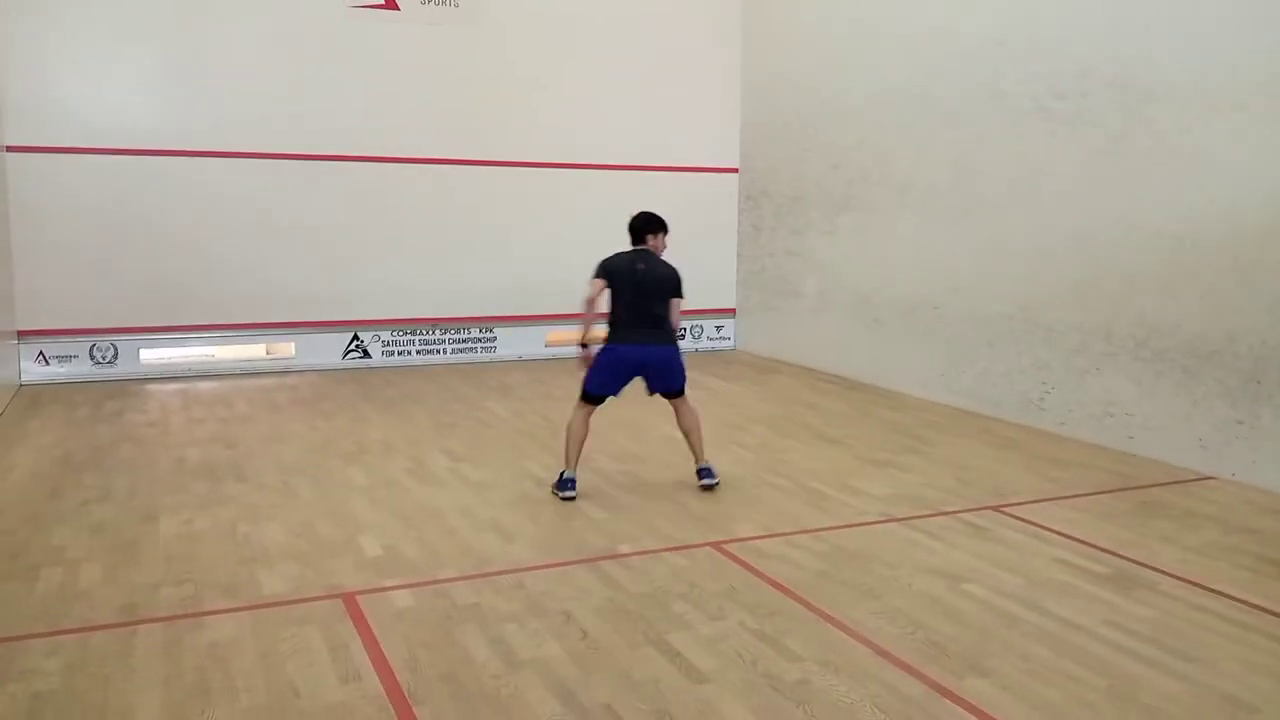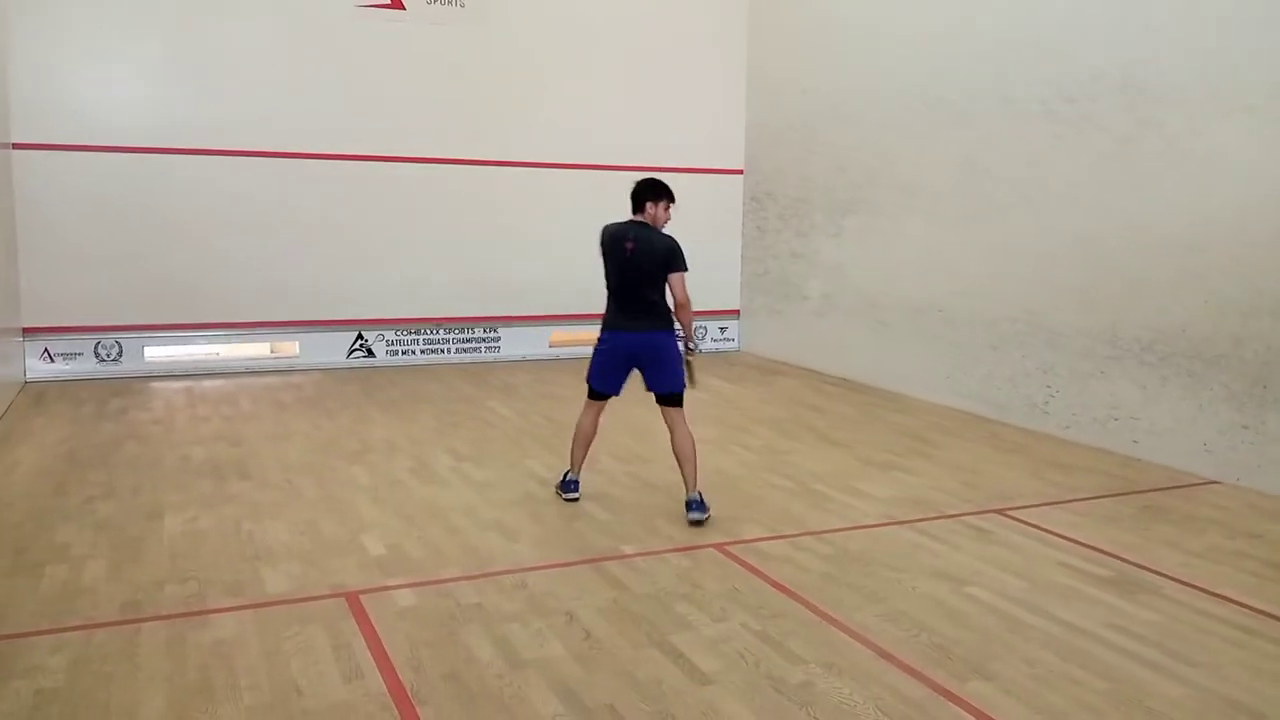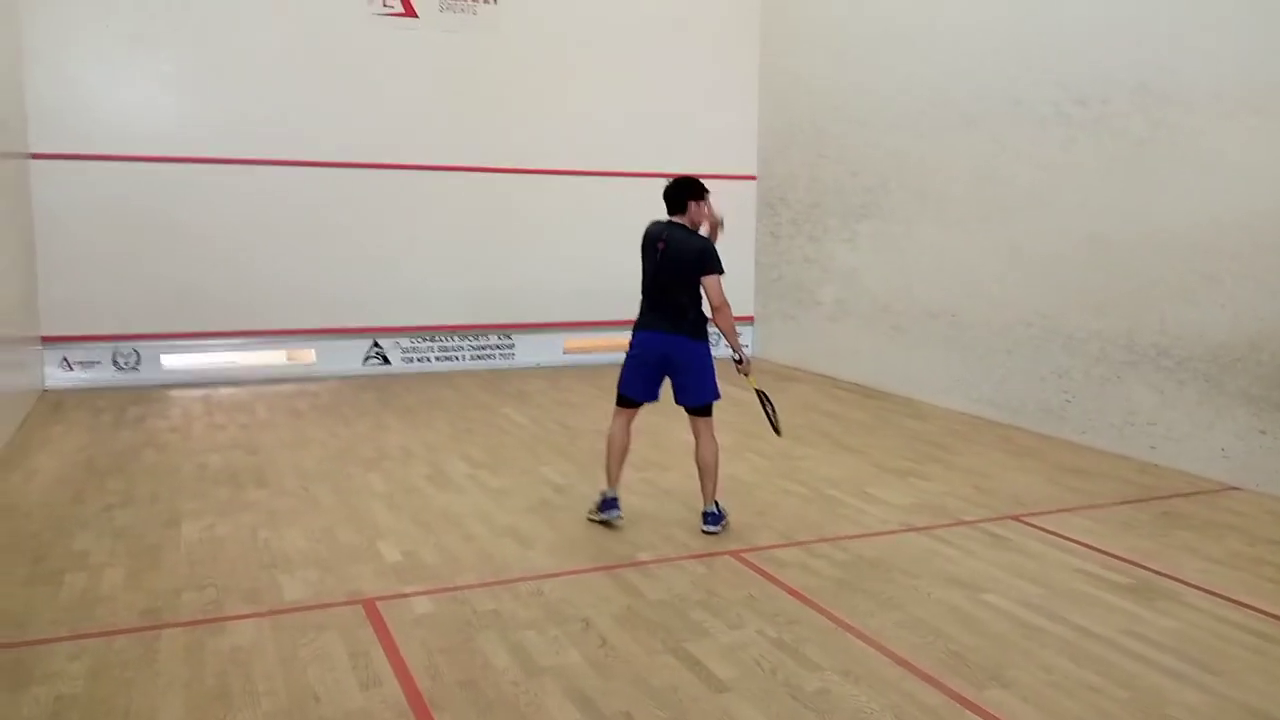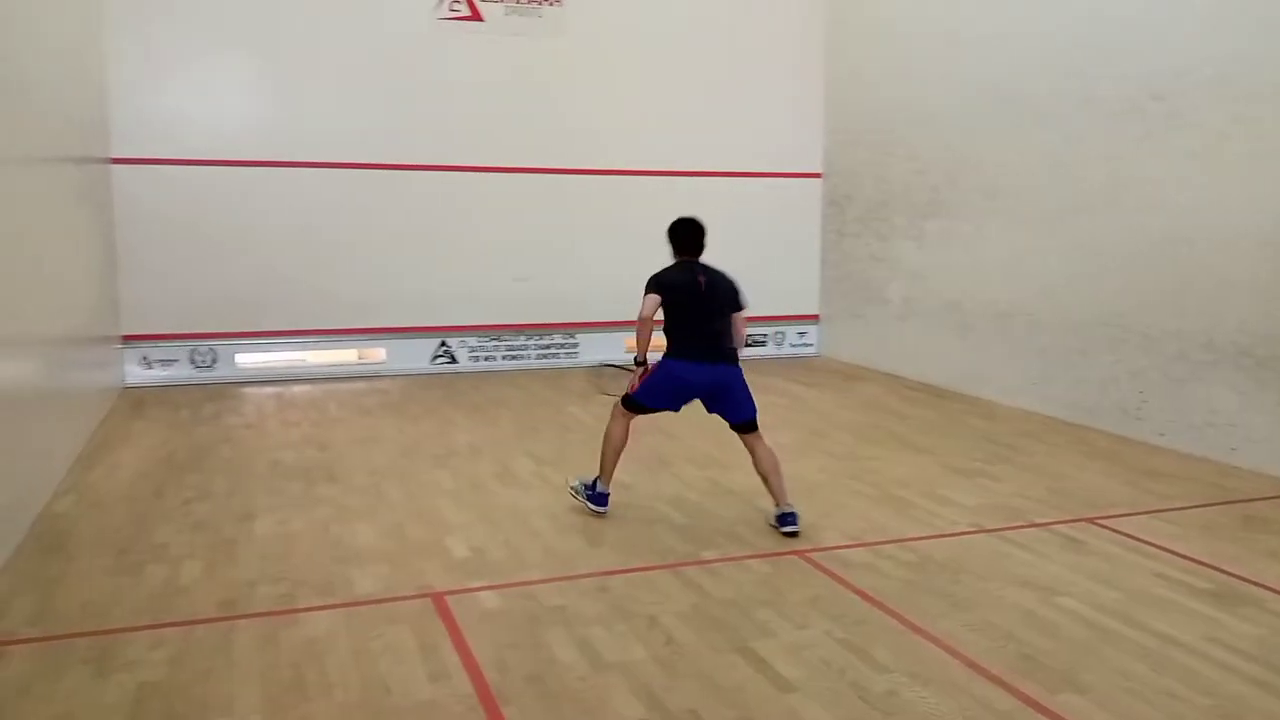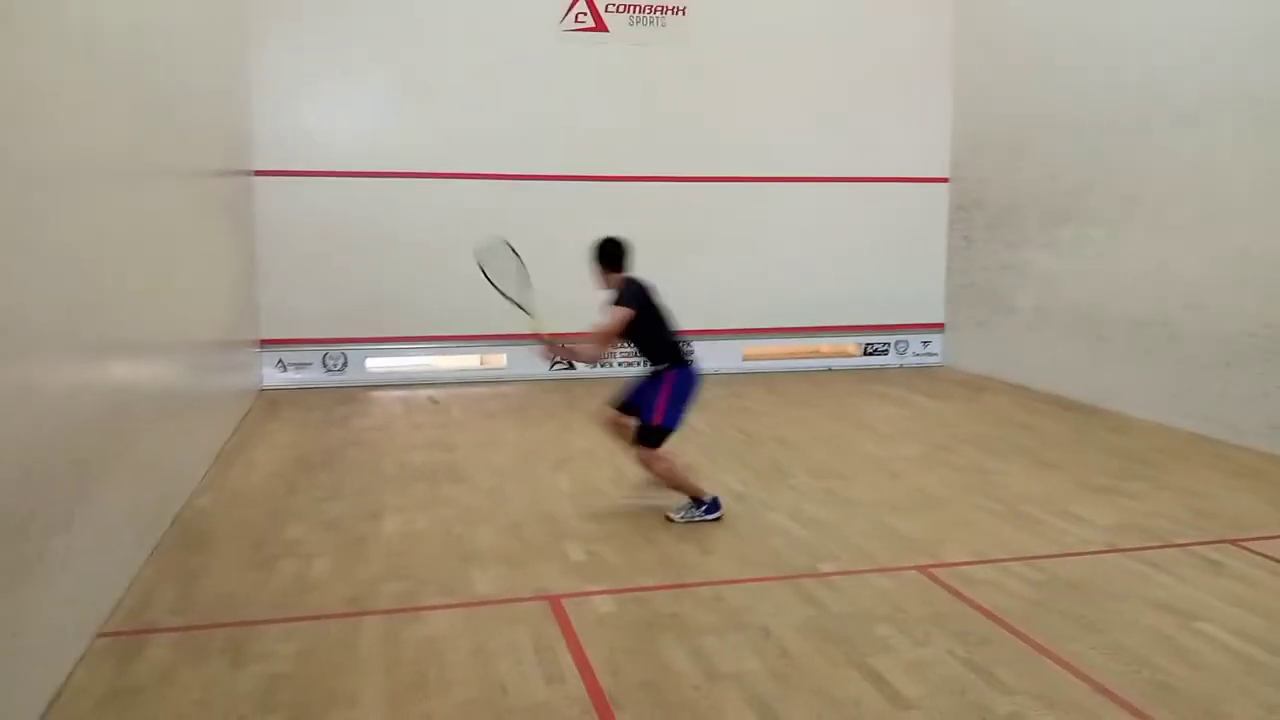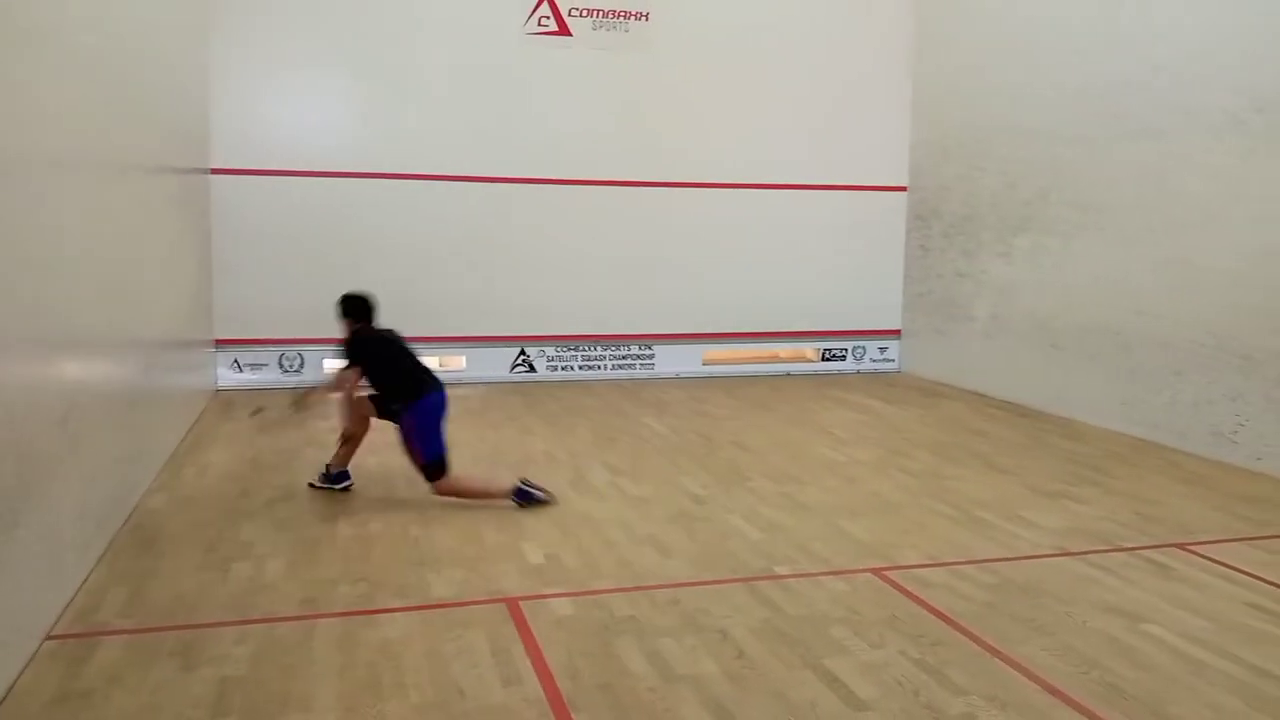
dt=0.4s
person 1, frame 1
left shoulder: (612, 263)
right shoulder: (669, 272)
left elbow: (590, 299)
right elbow: (674, 322)
left wrist: (585, 345)
left hip: (620, 348)
right hip: (662, 348)
left knee: (583, 410)
right knee: (681, 403)
left ankle: (569, 478)
right ankle: (703, 469)
person 1, frame 2
left shoulder: (609, 234)
right shoulder: (667, 246)
right elbow: (681, 302)
left wrist: (655, 224)
right wrist: (690, 339)
left hip: (615, 335)
right hip: (657, 338)
left knee: (592, 408)
right knee: (676, 419)
left ankle: (571, 481)
right ankle: (693, 500)
person 1, frame 3
left shoulder: (650, 233)
right shoulder: (702, 247)
right elbow: (718, 306)
left wrist: (712, 227)
right wrist: (739, 353)
left hip: (647, 338)
right hip: (690, 344)
left knee: (622, 417)
right knee: (703, 429)
left ankle: (610, 499)
right ankle: (711, 511)
person 1, frame 4
left shoulder: (662, 279)
right shoulder: (726, 282)
left elbow: (645, 316)
right elbow: (739, 337)
left wrist: (641, 360)
left hip: (679, 367)
right hip: (723, 367)
left knee: (622, 412)
right knee: (754, 441)
left ankle: (599, 491)
right ankle: (786, 513)
person 1, frame 5
left shoulder: (631, 291)
right shoulder: (623, 296)
left elbow: (606, 331)
right elbow: (600, 351)
left wrist: (568, 351)
right wrist: (566, 350)
left hip: (673, 374)
right hip: (663, 372)
left knee: (646, 453)
right knee: (614, 420)
left ankle: (706, 503)
right ankle: (667, 474)
person 1, frame 6
left shoulder: (358, 342)
right shoulder: (384, 337)
left elbow: (348, 392)
right wrist: (319, 389)
left hip: (419, 406)
right hip: (428, 394)
left knee: (442, 484)
right knee: (362, 406)
left ankle: (518, 490)
right ankle: (336, 472)
